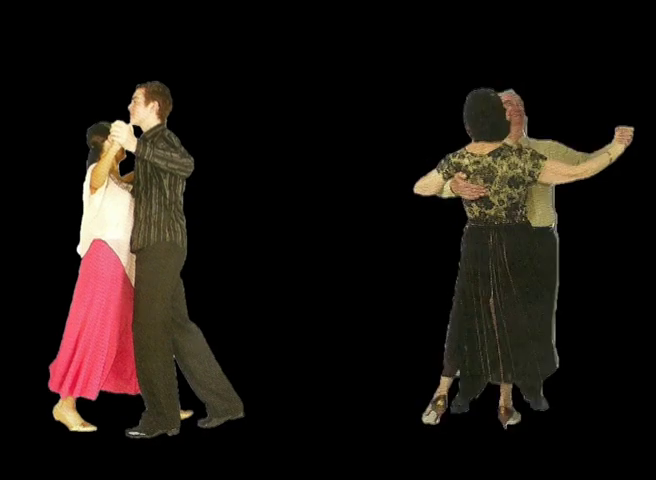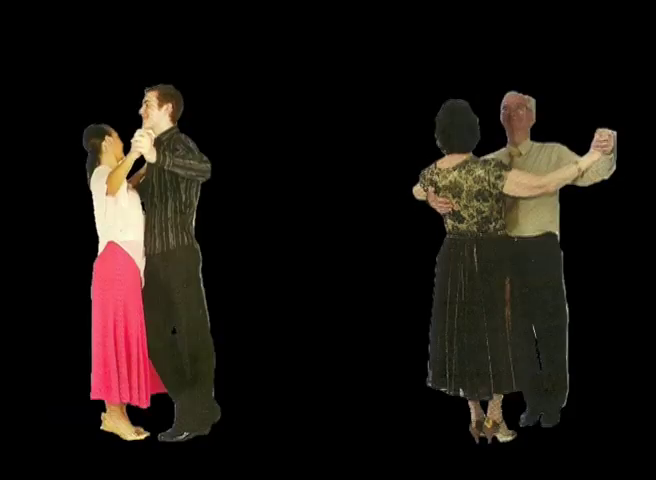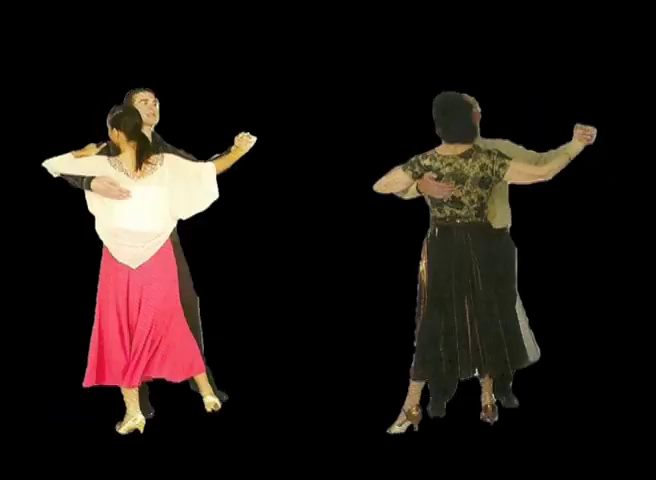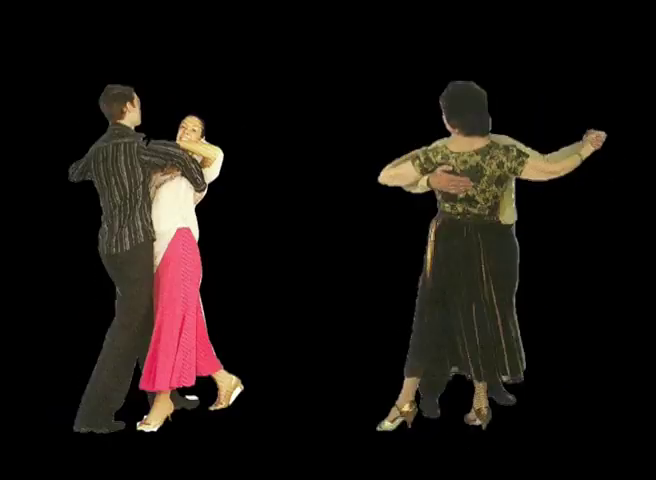
dt=0.4s
person 1, frame 1
left shoulder: (163, 139)
right shoulder: (152, 143)
left elbow: (186, 164)
left wrist: (136, 146)
left hip: (161, 245)
right hip: (156, 245)
left knee: (148, 326)
right knee: (176, 324)
left ankle: (162, 415)
right ankle: (223, 401)
person 1, frame 2
left shoulder: (179, 144)
right shoulder: (159, 149)
left elbow: (203, 169)
left wrist: (156, 158)
left hip: (178, 250)
right hip: (156, 254)
left knee: (191, 330)
right knee: (154, 331)
left ankle: (198, 413)
right ankle: (189, 404)
person 1, frame 3
left shoulder: (166, 151)
right shoulder: (114, 150)
right elbow: (68, 169)
left wrist: (234, 150)
right wrist: (93, 183)
left hip: (167, 239)
left knee: (186, 306)
person 1, frame 4
left shoulder: (98, 149)
right shoulder: (132, 144)
left elbow: (75, 173)
right elbow: (178, 155)
right wrist: (200, 184)
left hip: (113, 243)
right hip: (133, 243)
left knee: (143, 317)
right knee: (129, 325)
right ankle: (93, 414)
person 2, frame 1
left shoulder: (457, 160)
right shoulder: (521, 157)
left elbow: (419, 189)
right elbow: (577, 172)
right wrist: (615, 148)
left hip: (476, 247)
right hip: (515, 246)
left knee: (469, 320)
right knee: (512, 319)
left ankle: (441, 398)
right ankle: (505, 405)
person 2, frame 2
left shoulder: (432, 173)
right shoulder: (488, 170)
left elbow: (418, 193)
right elbow: (544, 186)
right wrist: (593, 156)
left hip: (454, 258)
right hip: (491, 259)
left knee: (456, 333)
right knee: (493, 332)
left ankle: (476, 417)
right ankle: (490, 420)
person 2, frame 3
left shoulder: (425, 162)
right shoulder: (487, 159)
left elbow: (380, 187)
right elbow: (540, 173)
left wrist: (408, 175)
right wrist: (576, 146)
left hip: (442, 248)
right hip: (481, 246)
left knee: (438, 324)
right knee: (486, 319)
left ankle: (412, 408)
right ankle: (488, 403)
person 2, frame 4
left shoulder: (434, 154)
right shoulder: (503, 153)
left elbow: (385, 177)
right elbow: (556, 169)
left wrist: (413, 162)
right wrist: (587, 147)
left hip: (447, 243)
right hip: (487, 244)
left knee: (436, 321)
right knee: (482, 319)
left ankle: (406, 405)
right ankle: (480, 406)
person 3, frame 1
left shoulder: (548, 150)
left elbow: (587, 164)
right elbow: (445, 182)
left wrist: (617, 144)
right wrist: (455, 185)
left hip: (540, 241)
left knee: (541, 315)
person 3, frame 2
left shoulder: (552, 153)
right shoulder: (490, 163)
left elbow: (591, 174)
left wrist: (604, 154)
right wrist: (437, 197)
left hip: (539, 249)
left knee: (550, 326)
right knee: (516, 328)
left ankle: (552, 401)
right ankle: (533, 398)
person 3, frame 3
left shoulder: (503, 150)
left elbow: (544, 163)
right elbow: (405, 184)
left wrist: (576, 144)
right wrist: (421, 186)
left ankle: (502, 384)
person 3, frame 4
left shoulder: (504, 145)
right shoulder: (443, 149)
left elbow: (547, 164)
right elbow: (413, 177)
left wrist: (583, 147)
right wrist: (434, 181)
left hip: (503, 239)
right hip: (466, 241)
left knee: (498, 311)
right knee: (456, 315)
left ankle: (490, 383)
person 4, frame 1
left shoulder: (118, 179)
right shoulder: (98, 171)
right elbow: (95, 182)
right wrist: (112, 150)
left hip: (123, 259)
right hip: (105, 257)
left knee: (135, 330)
right knee: (93, 330)
right ankle: (65, 404)
person 4, frame 2
left shoulder: (111, 174)
right shoulder: (103, 173)
right elbow: (112, 187)
right wrist: (133, 155)
left hip: (126, 259)
right hip: (118, 259)
left knee: (128, 331)
right knee: (121, 332)
left ankle: (114, 408)
right ankle: (115, 413)
person 4, frame 3
left shoulder: (102, 166)
right shoulder: (164, 164)
left elbow: (55, 164)
right elbow: (210, 170)
left wrist: (87, 153)
right wrist: (239, 149)
left hip: (118, 257)
right hip: (156, 254)
left knee: (118, 332)
right knee: (168, 325)
left ankle: (132, 410)
person 4, frame 4
left shoulder: (197, 167)
right shoulder: (163, 166)
left elbow: (216, 153)
left wrist: (180, 145)
left hip: (179, 245)
right hip: (160, 248)
left knee: (173, 320)
right knee: (178, 322)
right ankle: (224, 380)
